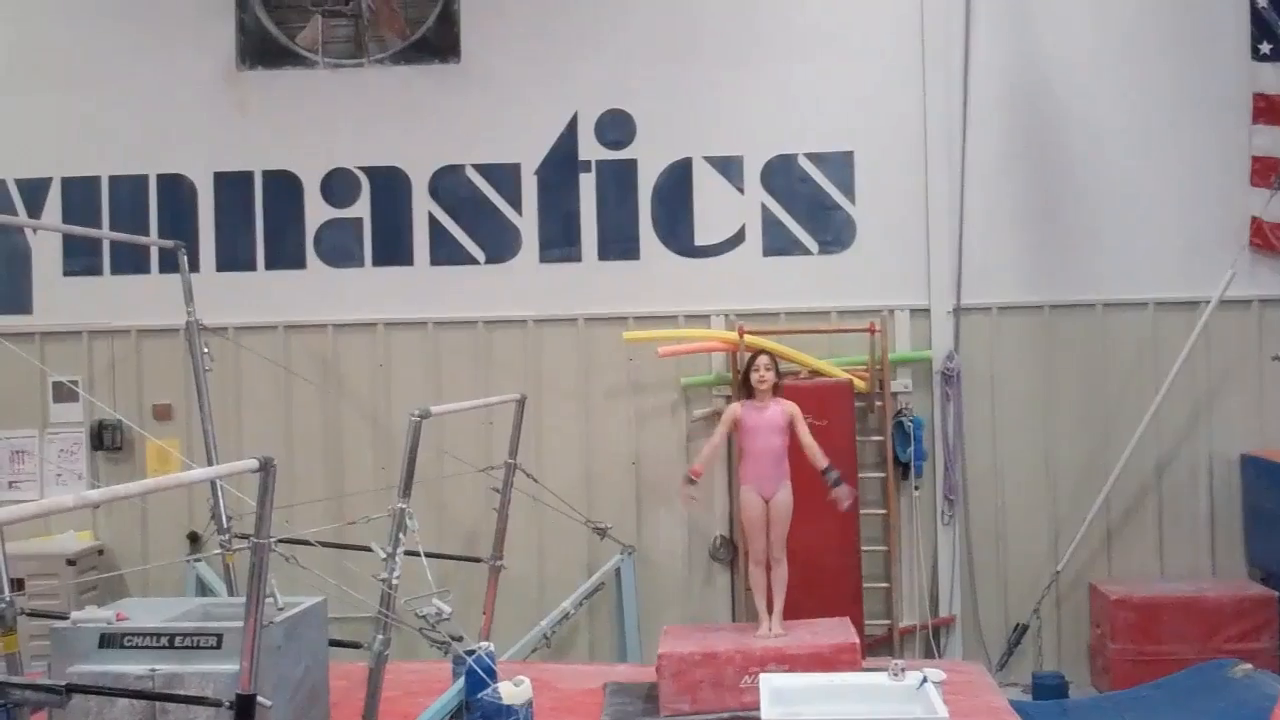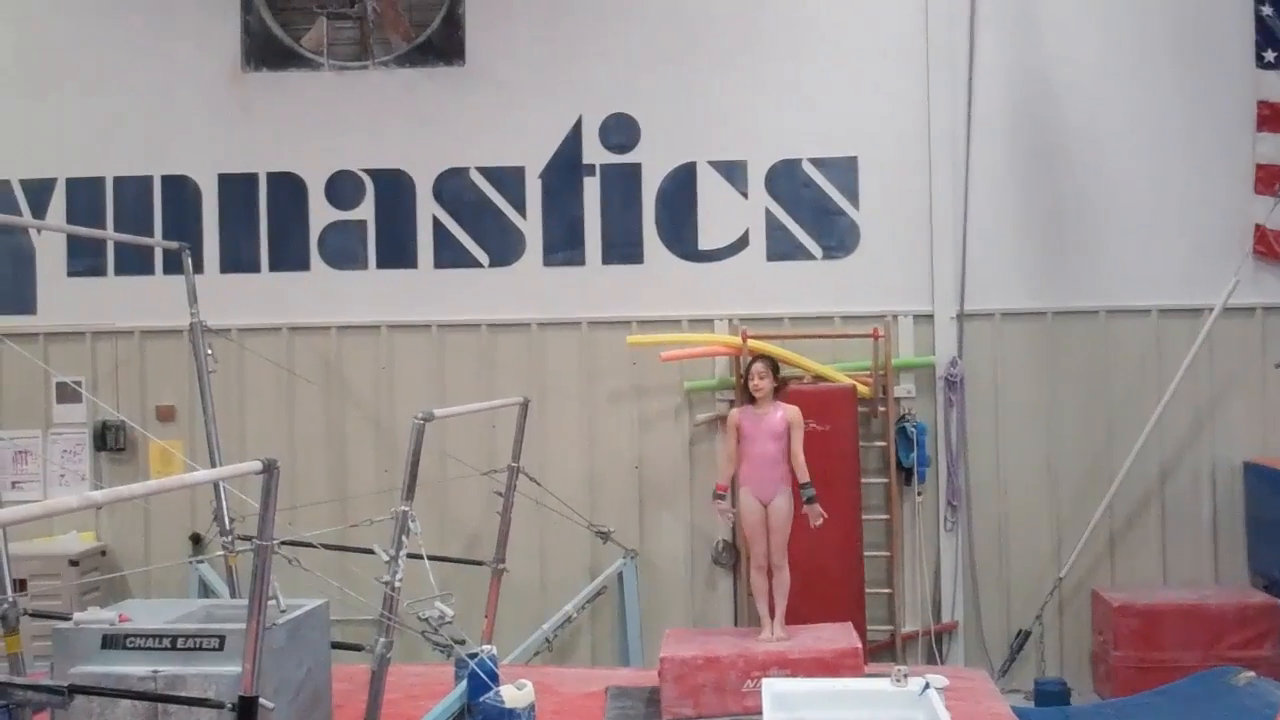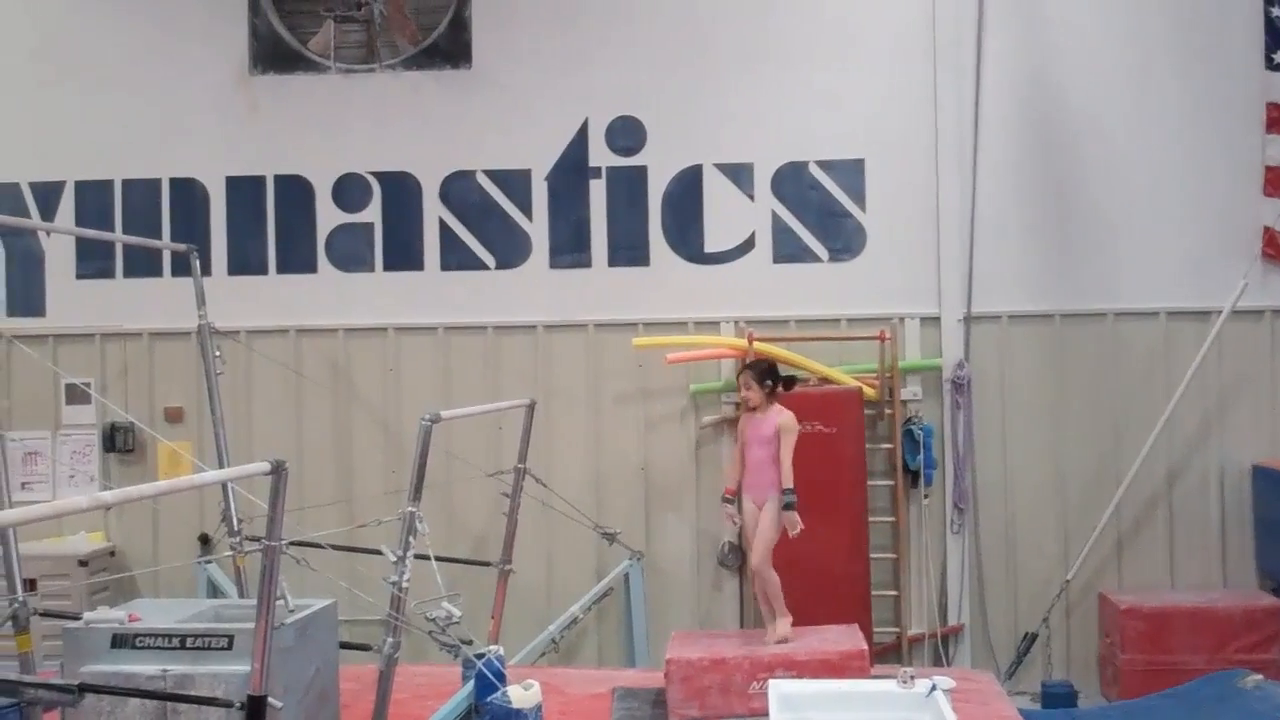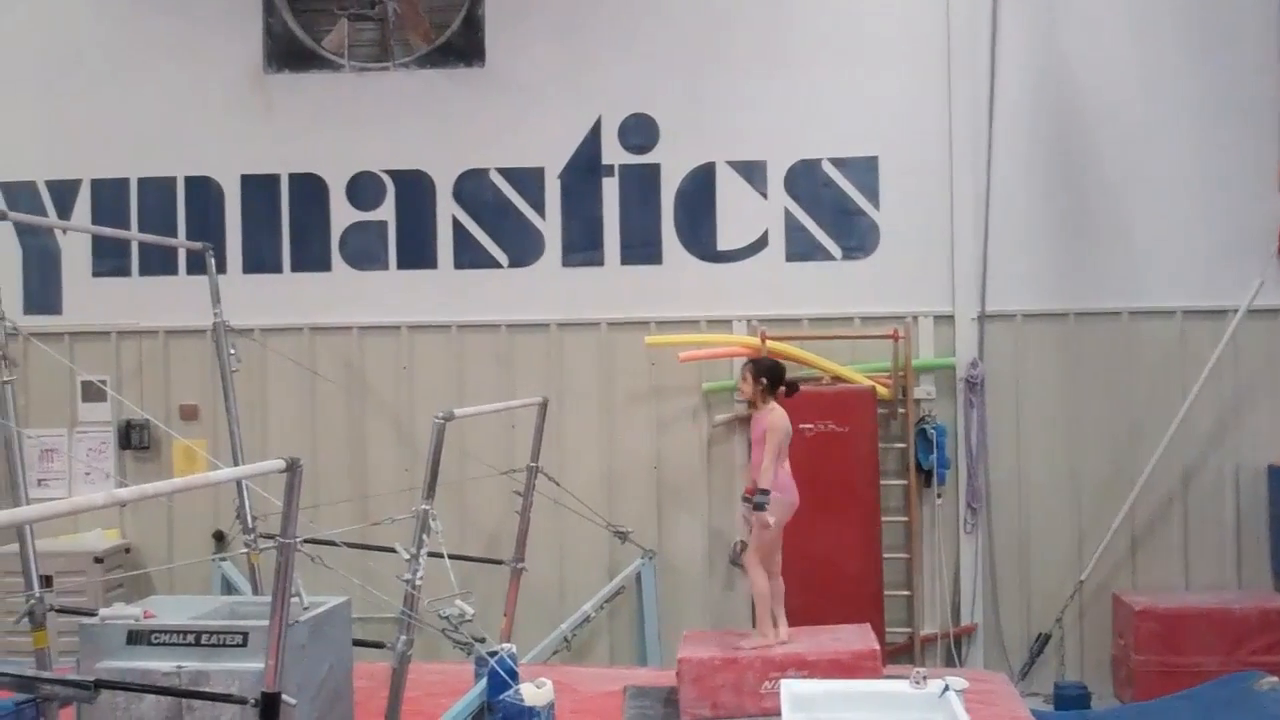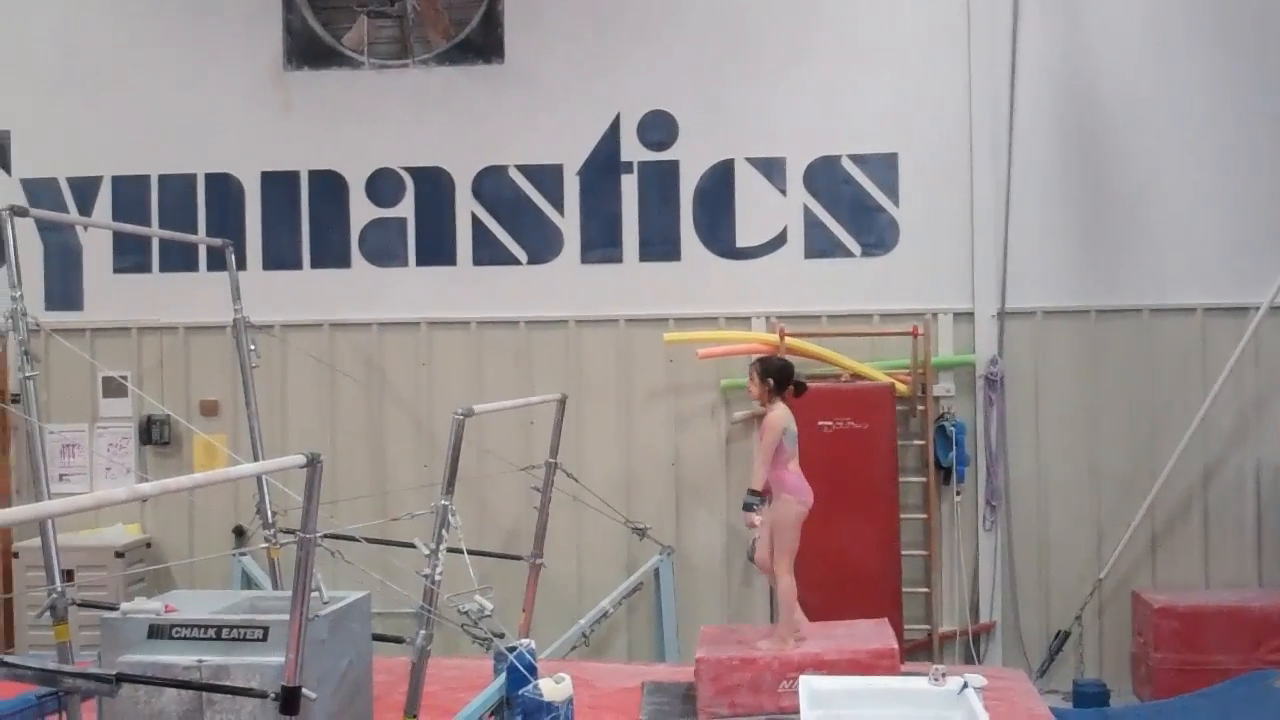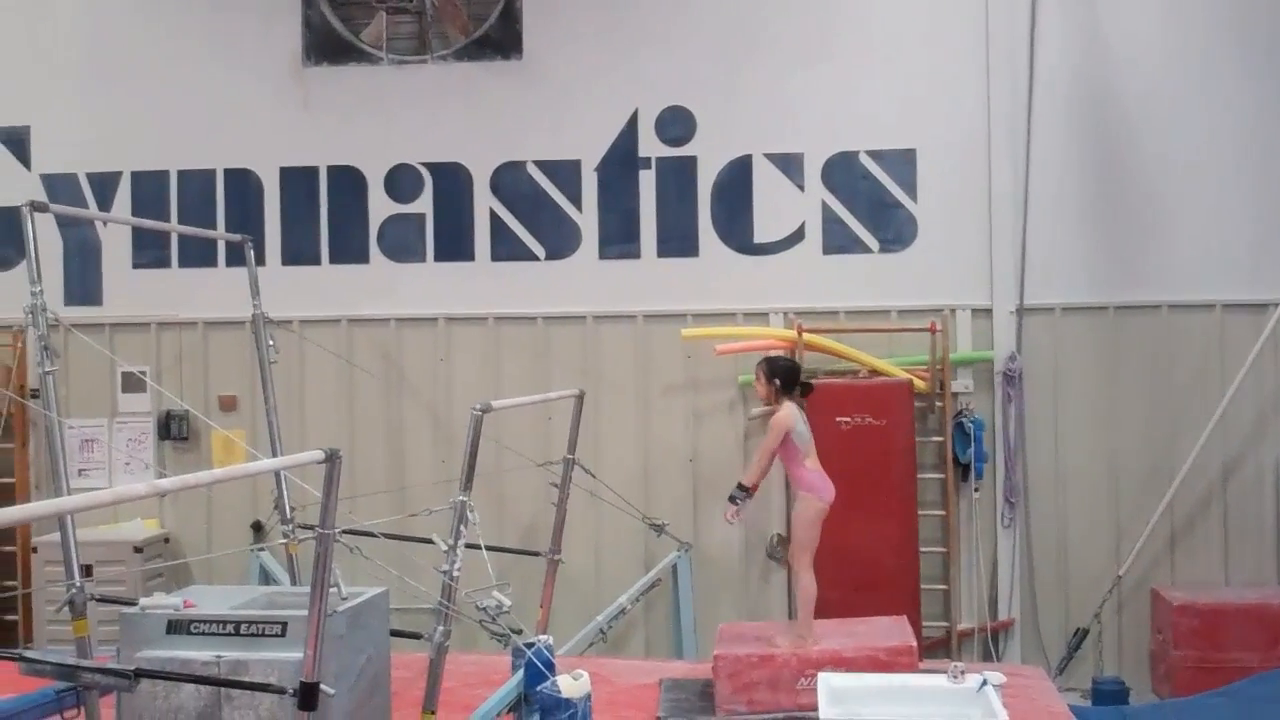
dt=0.3s
person 1, frame 1
left shoulder: (789, 409)
right shoulder: (737, 411)
left elbow: (809, 445)
right elbow: (714, 443)
left wrist: (834, 479)
right wrist: (692, 476)
left hip: (781, 486)
right hip: (750, 487)
left knee: (777, 554)
right knee: (757, 555)
left ankle: (777, 617)
right ankle: (763, 619)
person 1, frame 2
left shoulder: (790, 413)
right shoulder: (737, 416)
left elbow: (797, 457)
right elbow: (731, 458)
left wrist: (809, 497)
right wrist: (720, 493)
left hip: (779, 491)
right hip: (749, 491)
left knee: (778, 560)
right knee: (757, 560)
left ankle: (779, 622)
right ankle: (765, 624)
person 1, frame 3
left shoulder: (784, 418)
right shoulder: (745, 420)
left elbow: (785, 464)
left wrist: (789, 506)
right wrist: (729, 498)
left hip: (774, 496)
right hip: (750, 496)
left knee: (758, 562)
right knee: (759, 564)
left ankle: (783, 616)
right ankle: (771, 622)
person 1, frame 4
left shoulder: (775, 416)
right shoulder: (758, 415)
left elbow: (769, 463)
left wrist: (762, 504)
right wrist: (749, 499)
left hip: (778, 495)
right hip: (766, 495)
left knee: (752, 561)
right knee: (770, 565)
left ankle: (765, 631)
right ankle: (780, 627)
person 1, frame 5
left shoulder: (775, 417)
right shoulder: (777, 413)
left elbow: (763, 463)
right elbow: (769, 464)
left wrist: (751, 504)
right wrist: (761, 500)
left hip: (790, 495)
right hip: (785, 494)
left knee: (781, 567)
right knee: (763, 558)
left ankle: (783, 636)
right ankle: (796, 619)
person 1, frame 6
left shoulder: (782, 417)
right shoulder: (789, 411)
left elbow: (760, 461)
right elbow: (767, 460)
left wrist: (736, 498)
right wrist: (745, 495)
left hip: (811, 491)
right hip: (811, 489)
left knee: (802, 565)
right knee: (797, 562)
left ankle: (802, 634)
right ankle: (803, 629)
